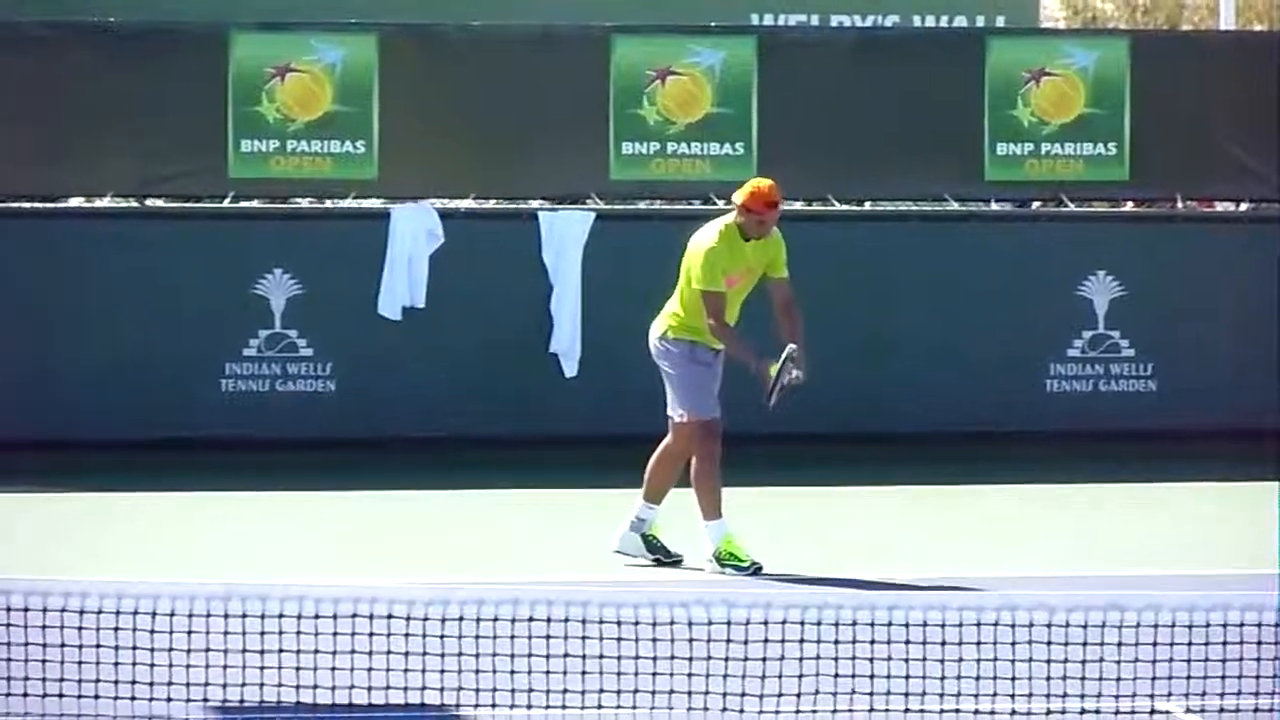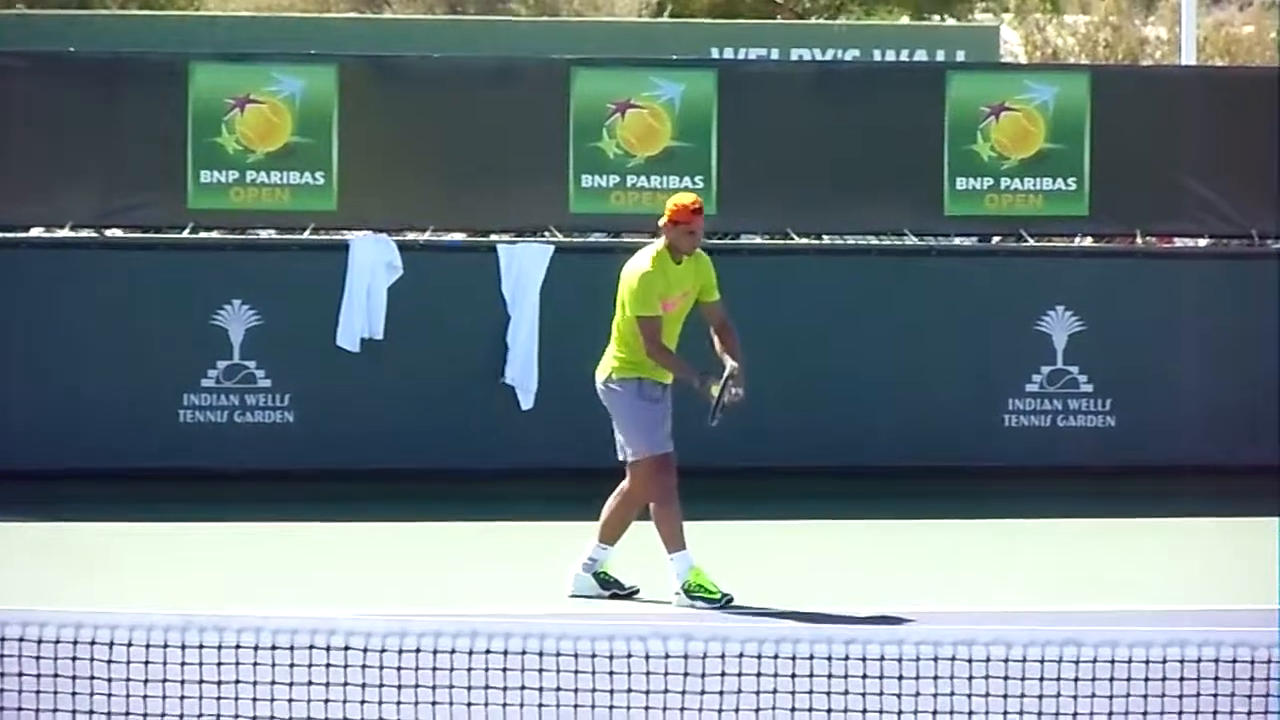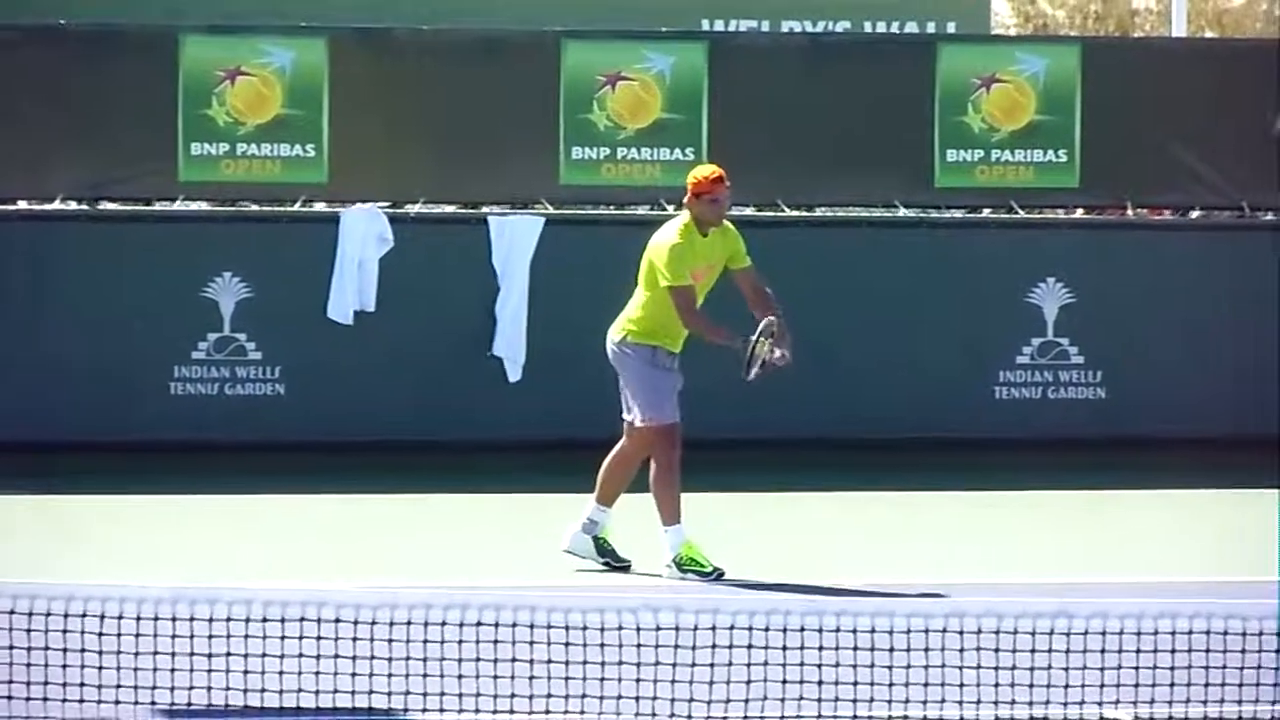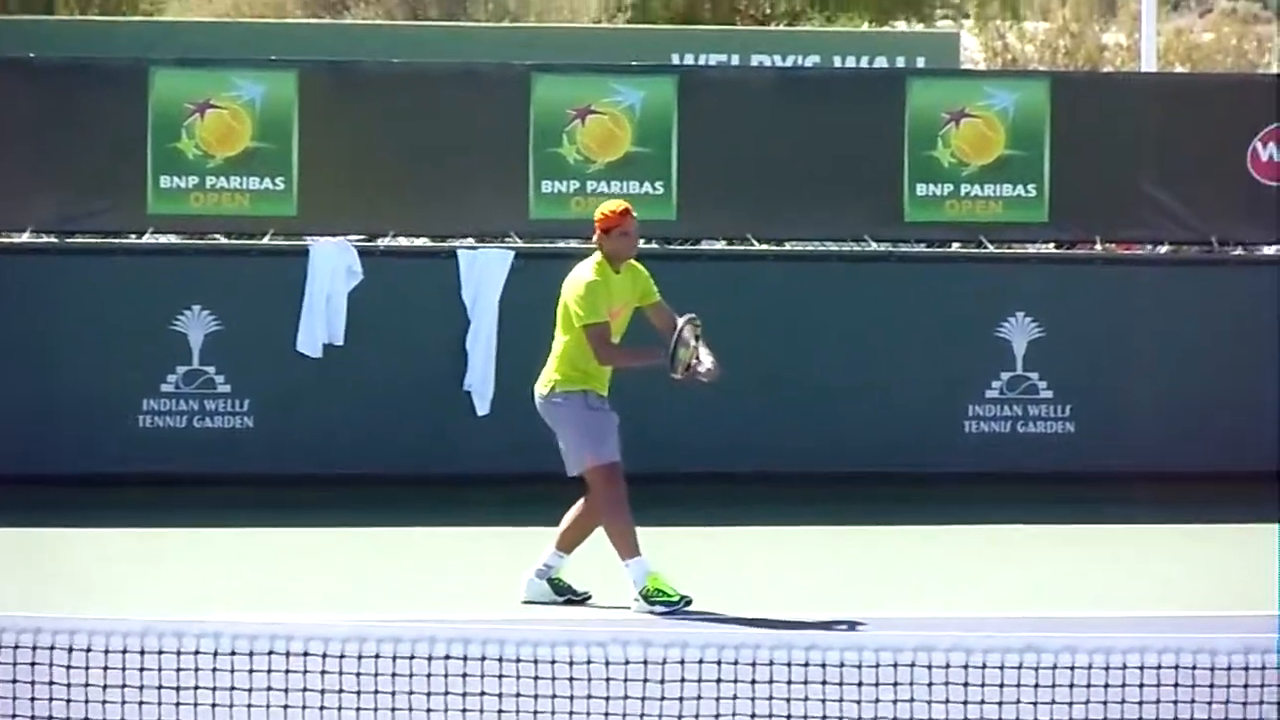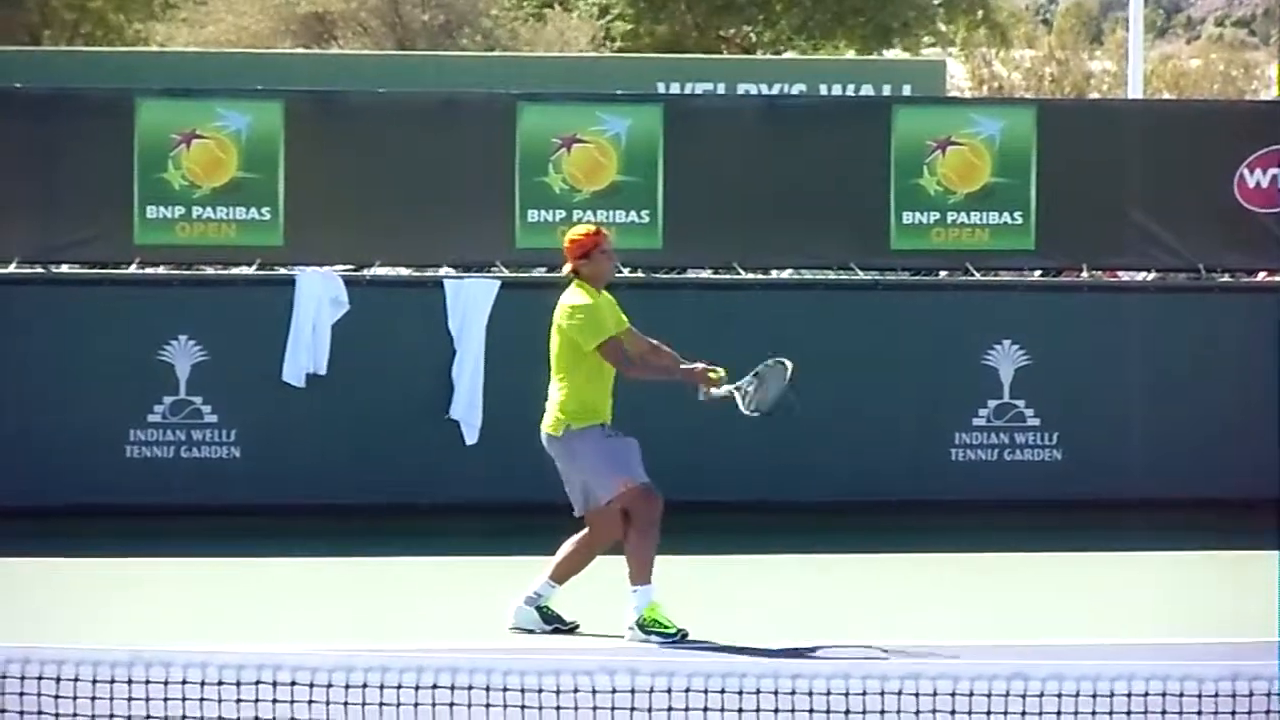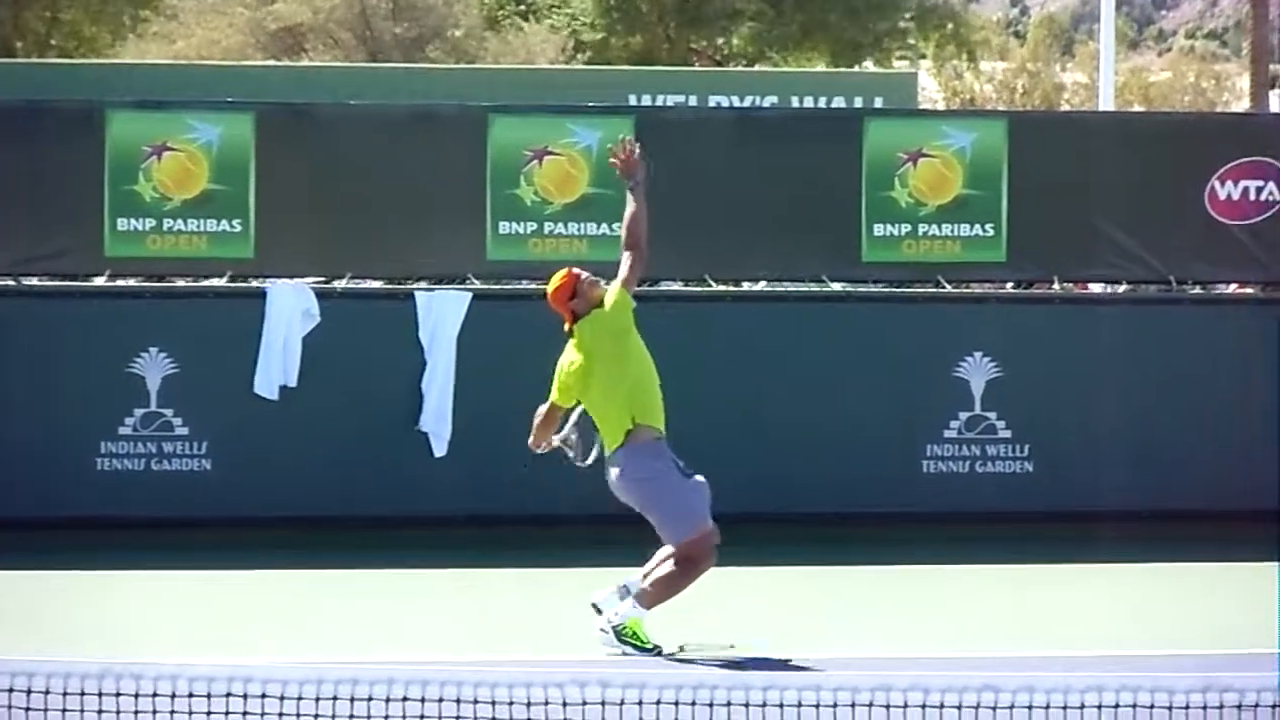
dt=0.7s
person 1, frame 1
left shoulder: (771, 240)
right shoulder: (710, 246)
left elbow: (784, 302)
right elbow: (715, 321)
left wrist: (796, 353)
right wrist: (757, 363)
left hip: (707, 345)
right hip: (680, 340)
left knee: (681, 440)
right knee: (706, 437)
left ankle: (637, 530)
right ankle: (719, 545)
person 1, frame 2
left shoulder: (700, 264)
right shoulder: (644, 272)
left elbow: (719, 323)
right elbow: (653, 347)
left wrist: (733, 365)
right wrist: (699, 380)
left hip: (651, 381)
right hip: (627, 379)
left knee: (639, 481)
right knee: (662, 473)
left ankle: (590, 570)
right ankle: (686, 578)
person 1, frame 3
left shoulder: (726, 235)
right shoulder: (673, 244)
left elbow: (757, 292)
right elbow: (690, 317)
left wrist: (780, 337)
right wrist: (741, 342)
left hip: (660, 347)
right hip: (639, 344)
left knee: (636, 443)
right knee: (667, 442)
left ankle: (588, 531)
right ankle: (678, 551)
person 1, frame 4
left shoulder: (634, 274)
right shoulder: (587, 282)
left elbow: (671, 323)
right elbow: (604, 353)
left wrist: (701, 353)
right wrist: (663, 357)
left hip: (587, 394)
right hip: (567, 392)
left knee: (602, 493)
right knee: (610, 483)
left ankle: (543, 576)
right ankle: (644, 584)
person 1, frame 5
left shoulder: (600, 300)
right shoulder: (581, 306)
left elbow: (644, 346)
right elbow: (627, 364)
left wrist: (695, 368)
right wrist: (685, 373)
left hip: (581, 428)
right hip: (578, 429)
left knee: (605, 526)
right knee: (646, 503)
left ankle: (532, 604)
right ankle: (643, 614)
person 1, frame 6
left shoulder: (569, 360)
right shoulder: (610, 319)
left elbow: (548, 416)
right elbow: (634, 251)
left wrist: (538, 441)
right wrist: (634, 183)
left hip: (636, 460)
right hip: (643, 457)
left knee: (701, 543)
right knee: (699, 554)
left ankle: (619, 596)
right ankle: (622, 620)
